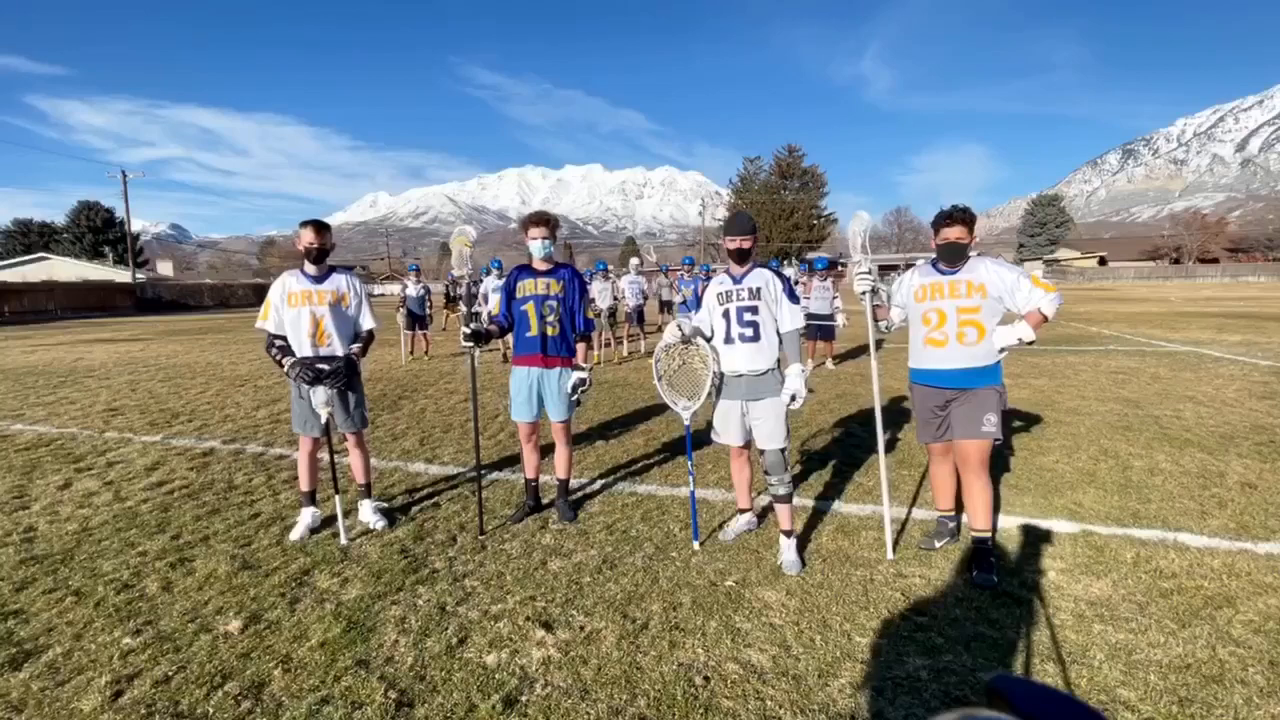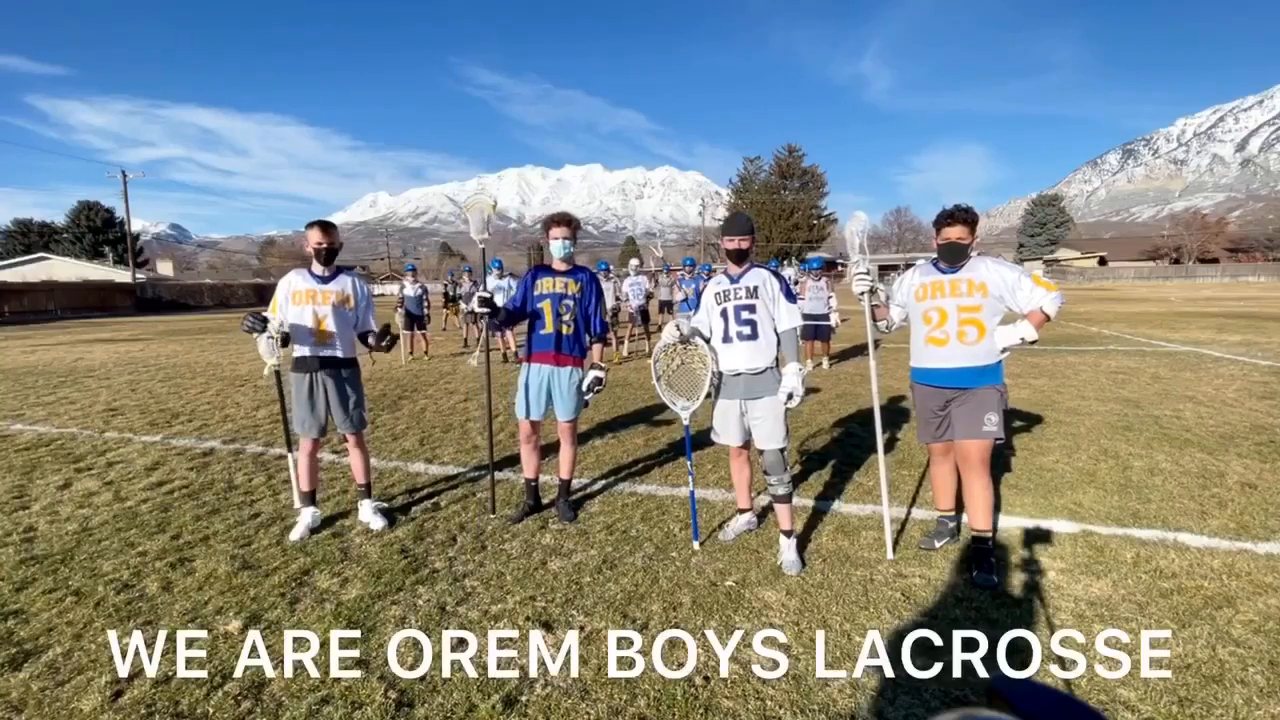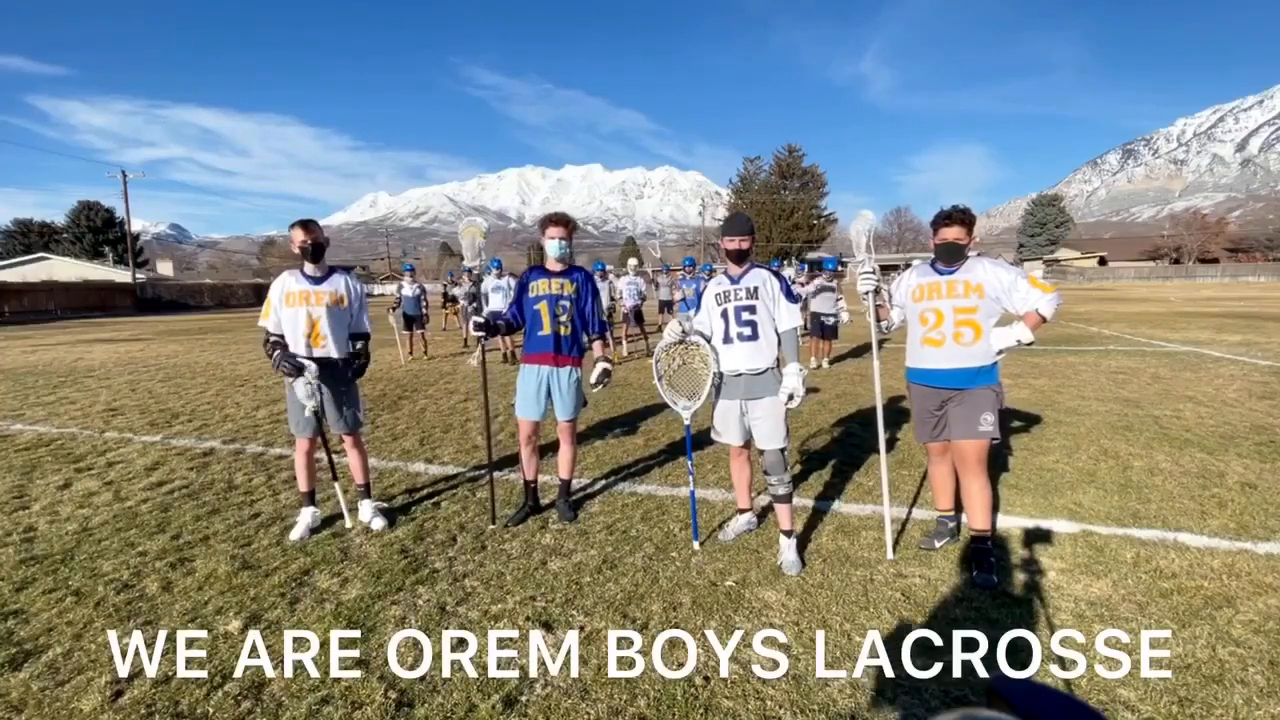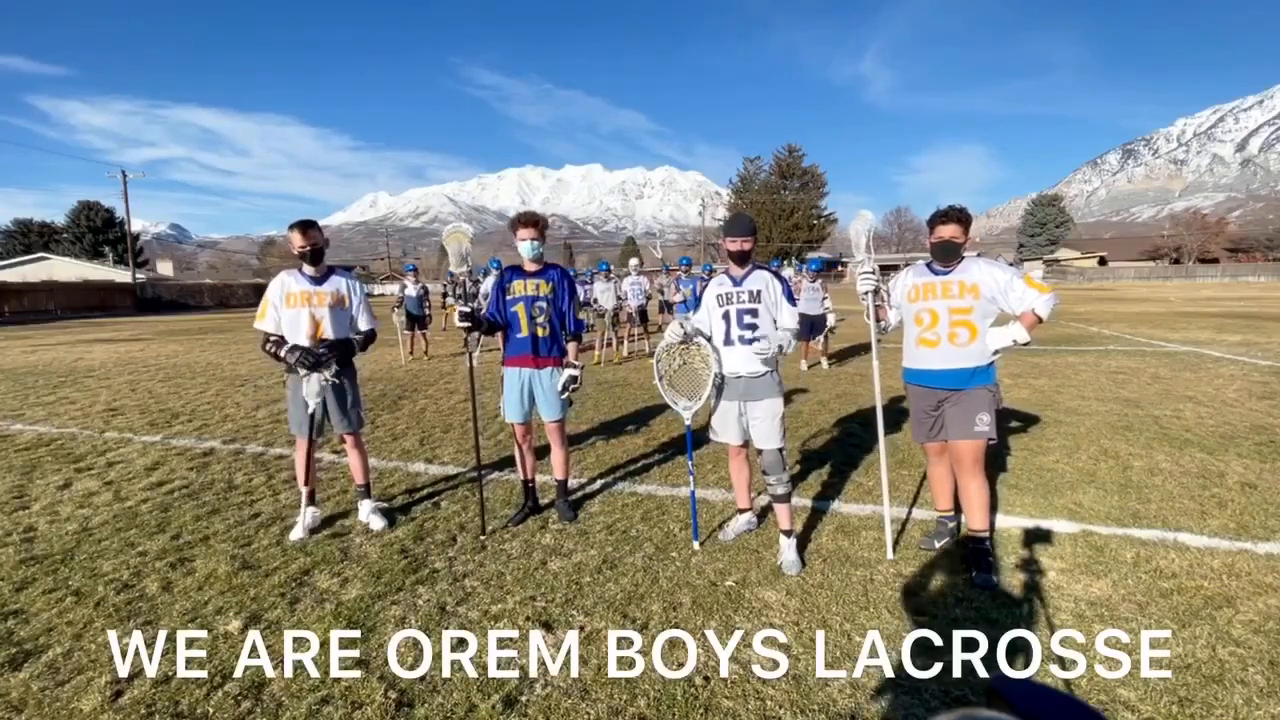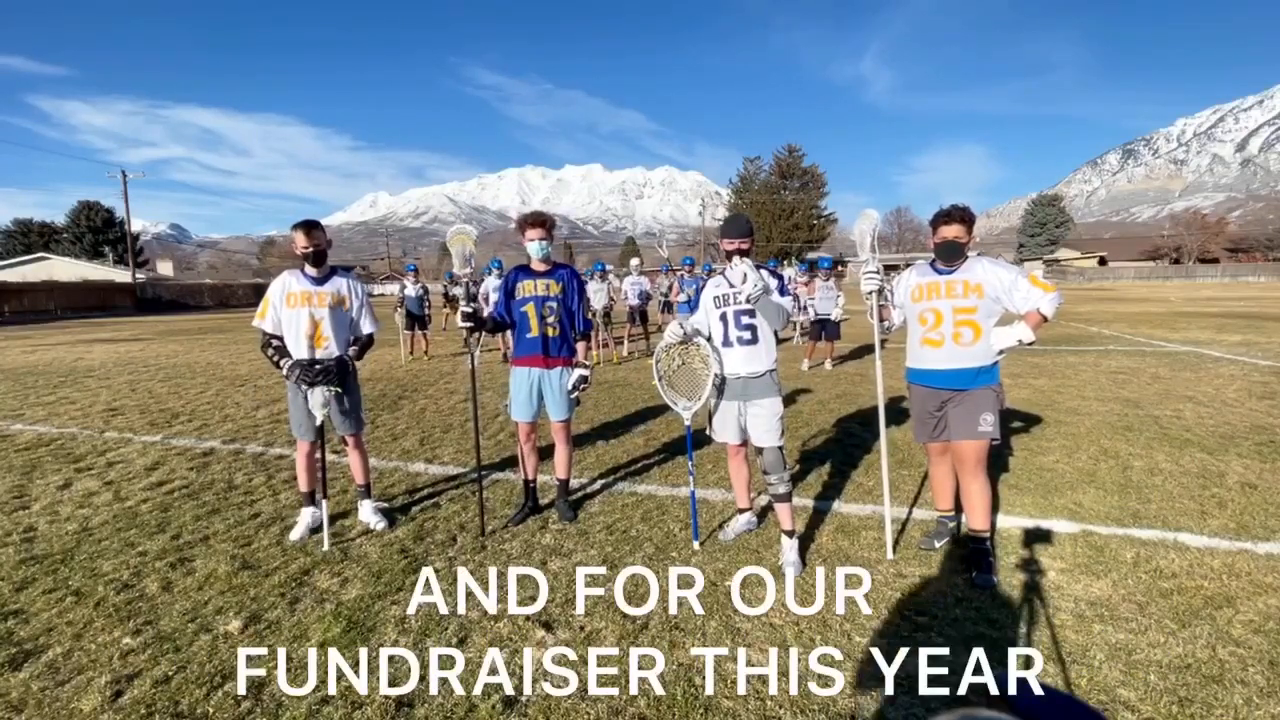
dt=1s
person 1, frame 1
left shoulder: (994, 273)
right shoulder: (913, 279)
left elbow: (1046, 297)
right elbow: (887, 320)
left wrist: (1015, 334)
right wrist: (872, 296)
left hip: (978, 383)
right hip: (927, 383)
left knee: (973, 463)
right knee: (939, 453)
left ankle: (982, 548)
right ankle: (946, 523)
person 1, frame 2
left shoulder: (995, 272)
right shoulder: (914, 278)
left elbow: (1048, 296)
right elbow: (888, 319)
left wrist: (1018, 333)
right wrist: (871, 296)
left hip: (979, 383)
right hip: (929, 383)
left knee: (974, 462)
right knee: (940, 453)
left ankle: (983, 547)
right ankle: (947, 523)
person 1, frame 3
left shoulder: (993, 273)
right shoulder: (912, 278)
left elbow: (1046, 297)
right elbow: (887, 319)
left wrist: (1015, 335)
right wrist: (873, 295)
left hip: (975, 383)
right hip: (925, 383)
left knee: (971, 462)
right knee: (938, 453)
left ankle: (982, 547)
right ankle: (947, 523)
person 1, frame 4
left shoulder: (988, 274)
right shoulder: (908, 278)
left elbow: (1042, 297)
right elbow: (885, 319)
left wrist: (1012, 334)
right wrist: (872, 296)
left hip: (972, 383)
right hip: (922, 384)
left knee: (969, 463)
right knee: (936, 454)
left ankle: (980, 546)
right ankle: (947, 523)
person 1, frame 5
left shoulder: (992, 273)
right shoulder: (911, 278)
left elbow: (1047, 296)
right elbow: (887, 319)
left wrist: (1017, 334)
right wrist: (875, 296)
left hip: (976, 384)
right hip: (925, 384)
left knee: (971, 463)
right knee: (938, 454)
left ankle: (981, 546)
right ankle: (946, 522)
person 2, frame 1
left shoulder: (772, 280)
right shoulder: (714, 286)
left elbow: (789, 328)
right elbow: (705, 327)
left wrist: (795, 371)
right wrist: (684, 329)
left hip: (766, 382)
right hip: (729, 383)
left knee: (774, 459)
right knee: (737, 450)
left ankle: (787, 539)
right ankle: (745, 514)
person 2, frame 2
left shoulder: (769, 279)
right shoulder: (712, 287)
left elbow: (787, 327)
right elbow: (703, 329)
left wrist: (793, 370)
right wrist: (682, 328)
left hip: (764, 381)
right hip: (727, 382)
left knee: (773, 459)
right knee: (737, 450)
left ankle: (787, 539)
right ankle: (745, 514)
person 2, frame 3
left shoulder: (770, 279)
right shoulder: (712, 288)
left elbow: (788, 328)
right elbow: (704, 331)
left wrist: (793, 371)
right wrist: (683, 329)
left hip: (765, 381)
right hip: (727, 383)
left knee: (774, 459)
right knee: (737, 450)
left ankle: (787, 539)
right ankle: (745, 514)
person 2, frame 4
left shoulder: (772, 281)
right shoulder: (713, 287)
left elbow: (792, 326)
right elbow: (703, 328)
left wrist: (779, 341)
right wrist: (683, 328)
left hip: (764, 382)
right hip: (727, 383)
left knee: (773, 458)
right knee: (736, 449)
left ankle: (787, 539)
right ankle: (745, 514)
person 2, frame 5
left shoulder: (767, 277)
right shoulder: (711, 286)
left elbow: (782, 319)
right elbow: (702, 326)
left wrist: (752, 287)
right wrist: (682, 328)
left hip: (762, 382)
right hip: (725, 382)
left knee: (772, 458)
right knee: (735, 449)
left ankle: (789, 539)
right ankle: (745, 514)
person 3, frame 1
left shoulder: (348, 282)
right shoulder: (285, 284)
left elbow: (366, 331)
right elbow: (273, 339)
left wrist: (350, 360)
right wrist: (292, 366)
left hip: (342, 371)
right hip: (306, 374)
left knee: (355, 438)
right knee: (308, 442)
left ankle: (366, 504)
right ankle: (308, 511)
person 3, frame 2
left shoulder: (354, 284)
right shoulder: (291, 282)
left elbow: (365, 331)
right elbow: (281, 335)
left wrist: (380, 340)
right wrist: (262, 328)
left hip: (344, 369)
right hip: (306, 370)
left knee: (355, 437)
right knee: (308, 442)
left ankle: (366, 504)
right ankle: (308, 511)
person 3, frame 3
left shoulder: (348, 284)
right shoulder: (283, 284)
left elbow: (361, 332)
right elbow: (271, 336)
left wrist: (360, 356)
right wrist: (280, 357)
left hip: (339, 371)
right hip: (300, 374)
left knee: (351, 438)
right knee: (304, 442)
left ankle: (366, 504)
right ankle: (308, 511)
person 3, frame 4
left shoulder: (348, 283)
right shoulder: (282, 284)
left elbow: (368, 331)
right elbow: (270, 338)
left wrist: (348, 345)
right wrist: (290, 353)
left hip: (340, 372)
right hip: (302, 374)
left knee: (352, 438)
right knee: (305, 442)
left ankle: (366, 504)
right ankle: (309, 511)
person 3, frame 5
left shoulder: (349, 284)
right shoulder: (283, 284)
left elbow: (366, 336)
right elbow: (268, 339)
left wrist: (345, 360)
right wrist: (290, 366)
left hip: (341, 375)
right hip: (302, 379)
left knee: (353, 439)
right knee: (306, 444)
left ankle: (366, 504)
right ankle: (309, 511)
person 4, frame 1
left shoulder: (569, 276)
right shoulder: (516, 277)
left elbow: (582, 327)
right elbow: (504, 321)
left wrist: (582, 367)
right wrist: (484, 333)
left hip: (560, 366)
right hip: (524, 365)
left knee: (561, 432)
right knee: (527, 434)
left ankle: (562, 497)
right ankle: (532, 498)
person 4, frame 2
left shoulder: (586, 278)
right shoulder: (534, 276)
left elbow: (597, 328)
right elbow: (514, 313)
left wrist: (597, 366)
right wrist: (494, 311)
left hip: (570, 365)
right hip: (535, 363)
left knee: (567, 431)
right knee: (528, 432)
left ankle: (563, 497)
right ankle: (531, 498)
person 4, frame 3
left shoulder: (581, 278)
right shoulder: (529, 277)
left elbow: (595, 325)
right elbow: (515, 319)
left wrist: (602, 360)
right wrist: (491, 327)
left hip: (568, 365)
right hip: (532, 364)
left knee: (567, 432)
right knee: (527, 435)
left ankle: (564, 497)
right ankle: (530, 499)
person 4, frame 4
left shoulder: (559, 276)
right shoulder: (506, 277)
left elbow: (572, 325)
right elbow: (495, 321)
left wrist: (573, 365)
right wrist: (475, 321)
left hip: (550, 365)
right hip: (515, 366)
left knee: (556, 432)
right knee: (521, 435)
left ankle: (562, 498)
right ankle: (530, 499)
person 4, frame 5
left shoulder: (568, 275)
right shoulder: (514, 278)
left elbow: (582, 325)
right elbow: (501, 321)
left wrist: (582, 364)
right wrist: (478, 321)
left hip: (560, 365)
right hip: (524, 365)
left knee: (561, 432)
right knee: (526, 434)
left ankle: (562, 497)
right ankle: (530, 499)
